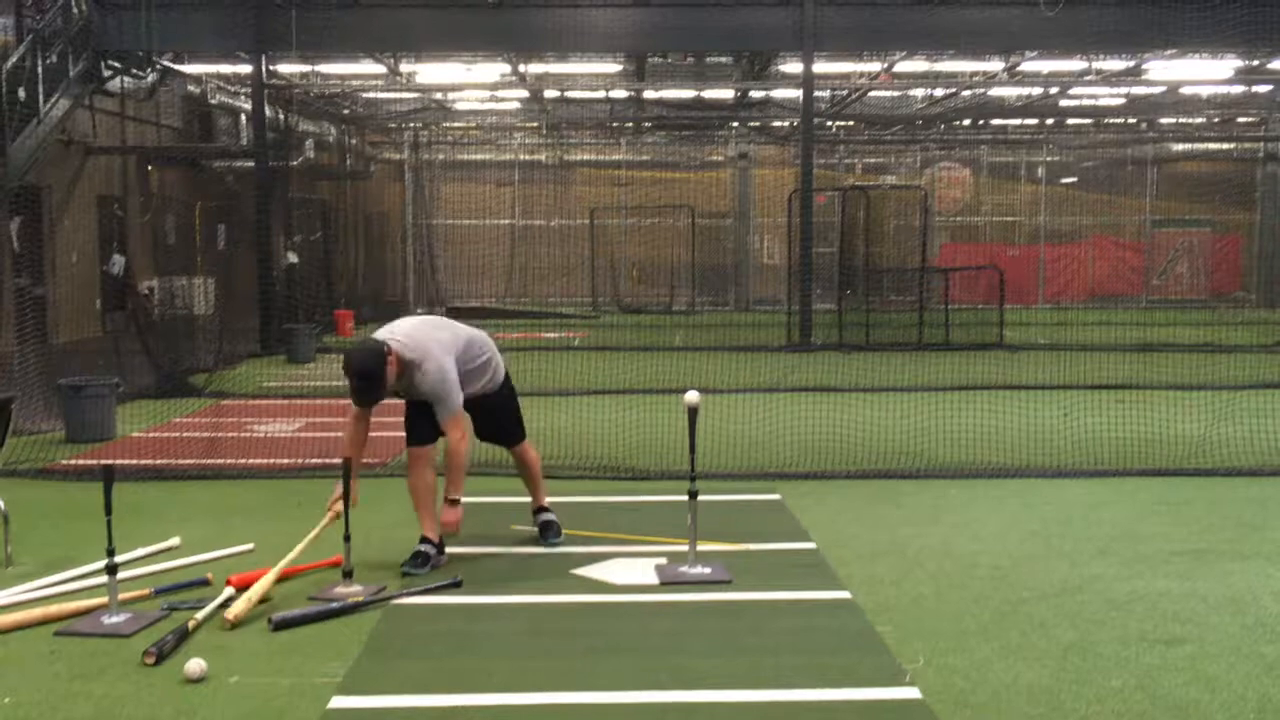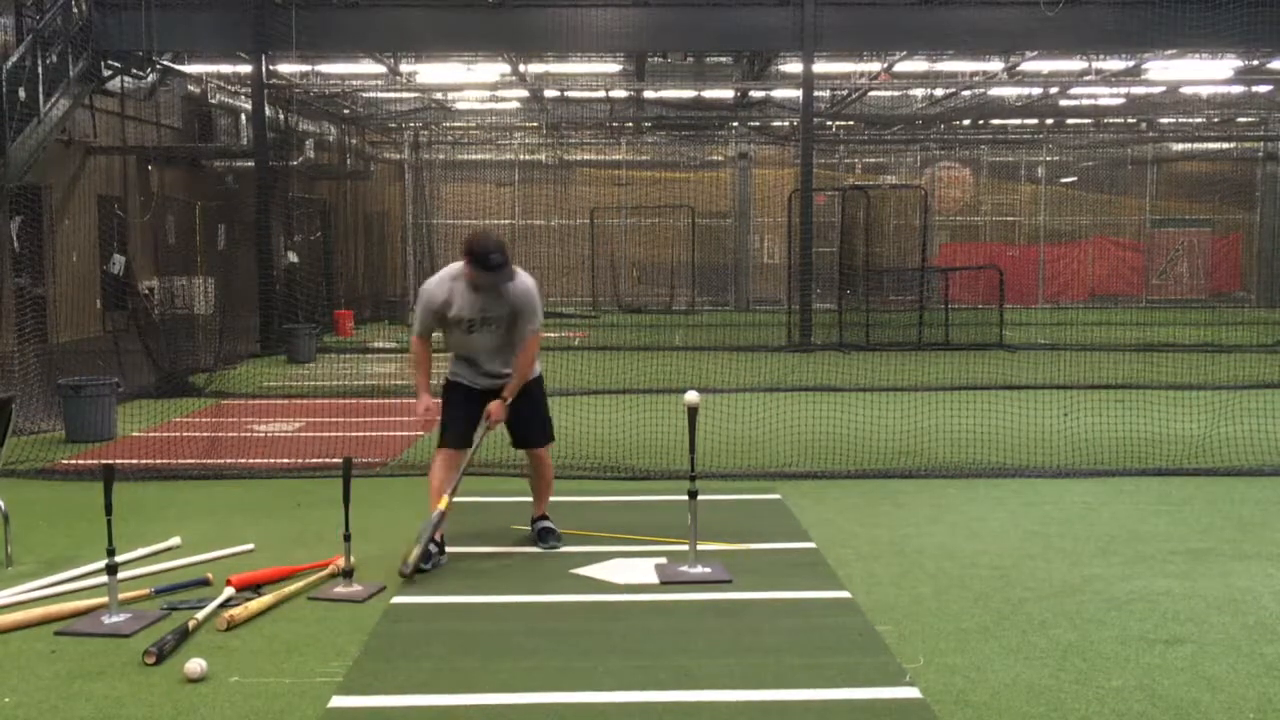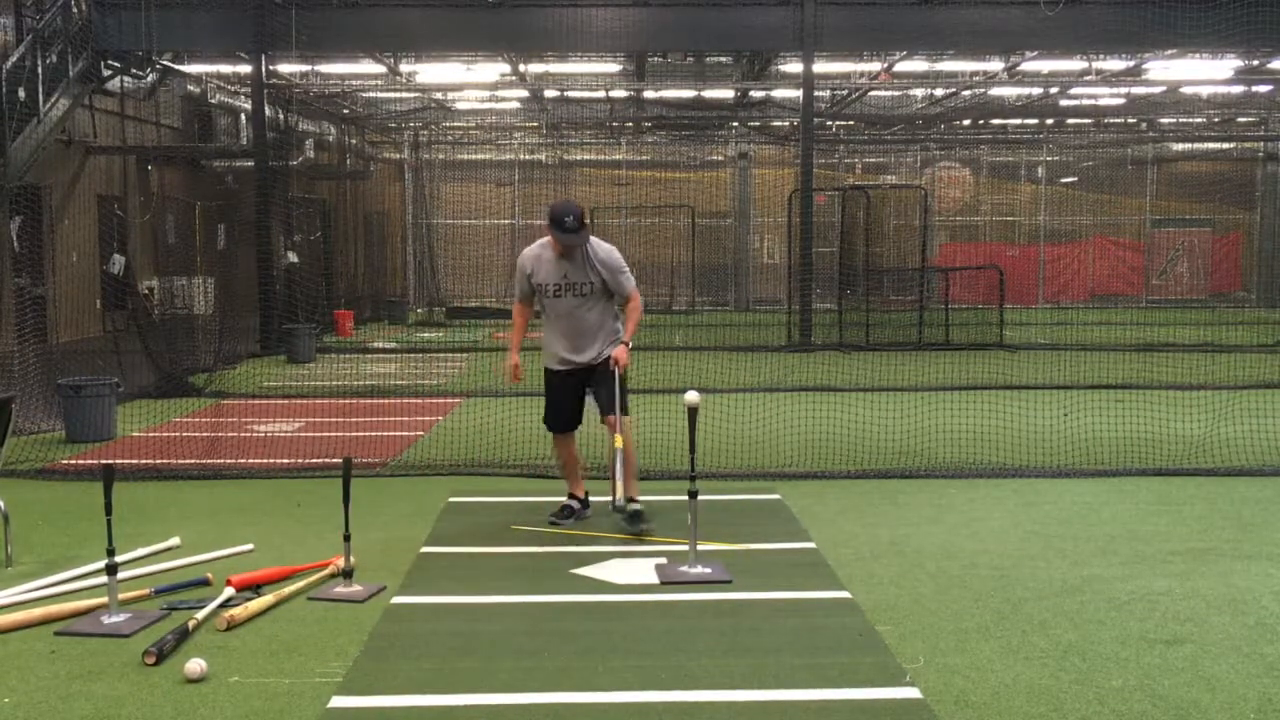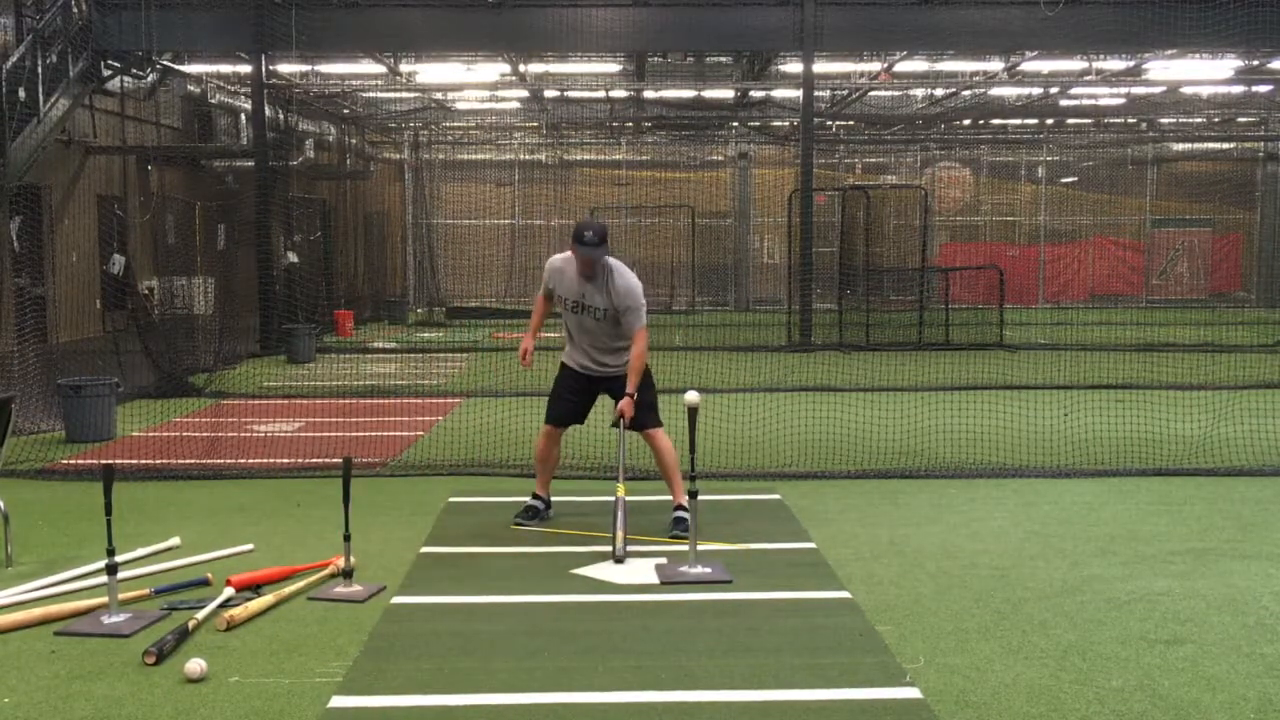
dt=1s
person 1, frame 1
left shoulder: (431, 366)
right shoulder: (367, 364)
left elbow: (457, 436)
right elbow: (358, 419)
left wrist: (452, 501)
right wrist: (349, 479)
left hip: (482, 374)
left knee: (517, 444)
right knee: (417, 454)
left ankle: (541, 509)
right ankle: (430, 541)
person 1, frame 2
left shoulder: (522, 286)
right shoulder: (437, 289)
left elbow: (530, 347)
right elbow: (421, 339)
left wrist: (505, 399)
right wrist: (424, 392)
left hip: (519, 378)
right hip: (465, 378)
left knee: (539, 450)
right knee: (448, 451)
left ankle: (541, 518)
right ankle: (436, 539)
person 1, frame 3
left shoulder: (605, 255)
right shoulder: (530, 258)
left elbow: (634, 300)
right elbow: (523, 304)
left wrist: (625, 342)
right wrist: (514, 350)
left hip: (605, 354)
right hip: (559, 360)
left knee: (617, 422)
right knee: (561, 432)
left ankle: (632, 500)
right ankle: (576, 497)
person 1, frame 4
left shoulder: (626, 283)
right shoulder: (556, 266)
left elbow: (639, 341)
right elbow: (545, 296)
left wrist: (630, 394)
right wrist: (530, 336)
left hip: (624, 367)
right hip: (577, 364)
left knee: (652, 431)
right knee: (551, 429)
left ankle: (681, 506)
right ankle: (540, 499)
